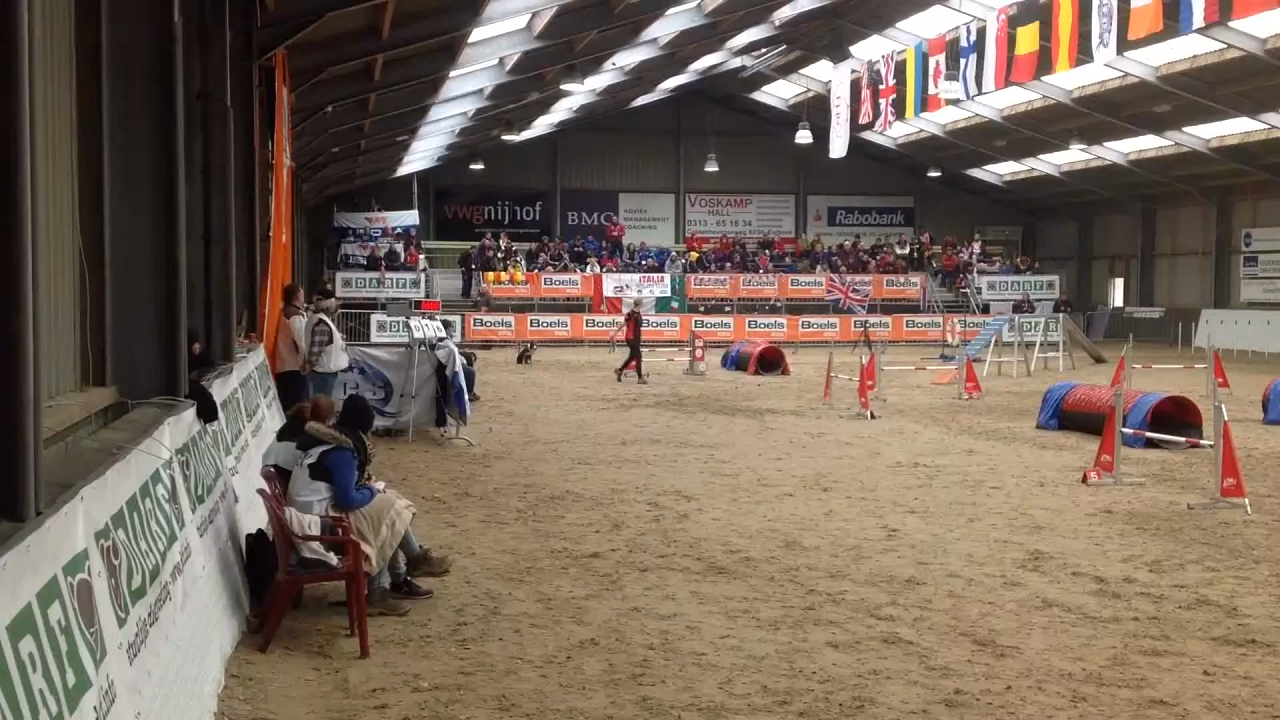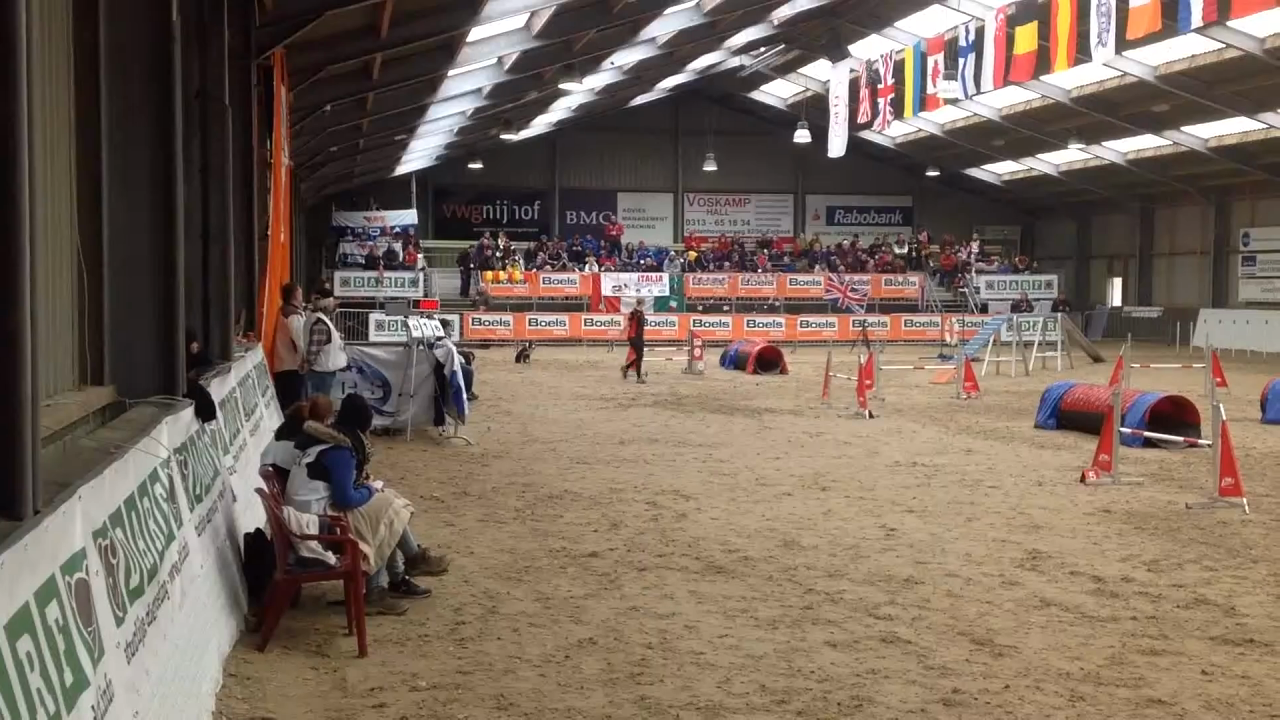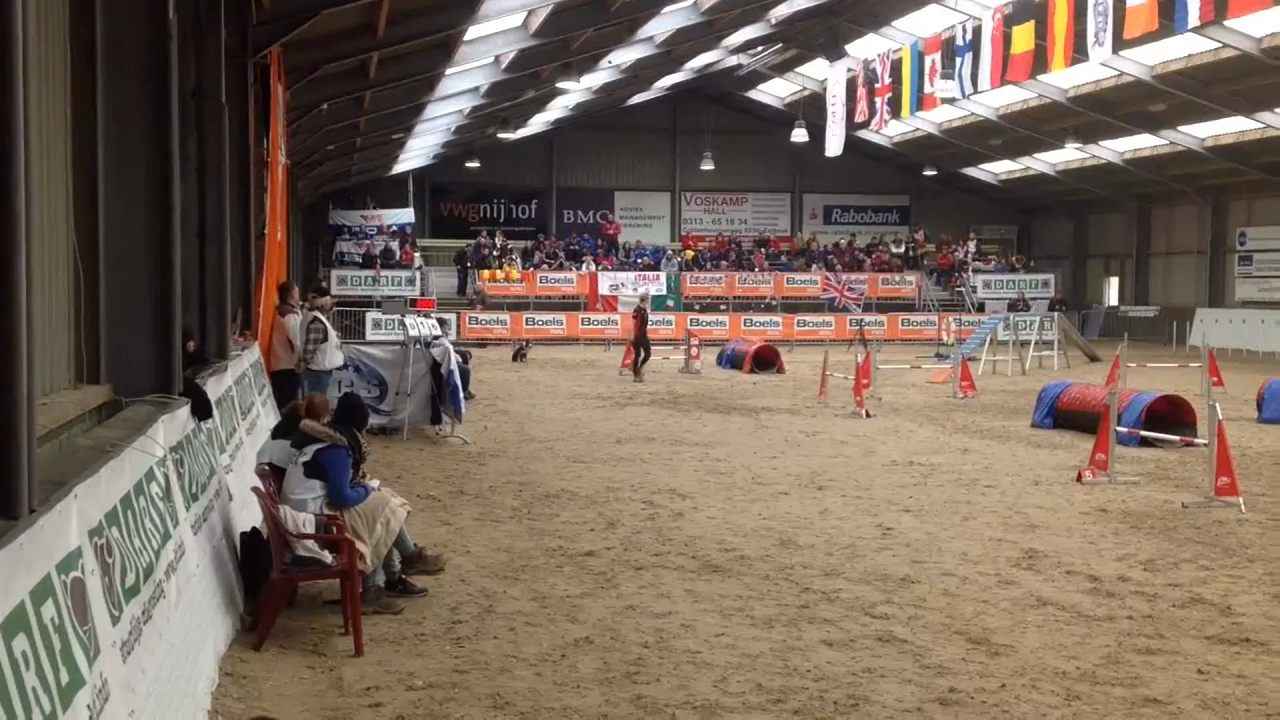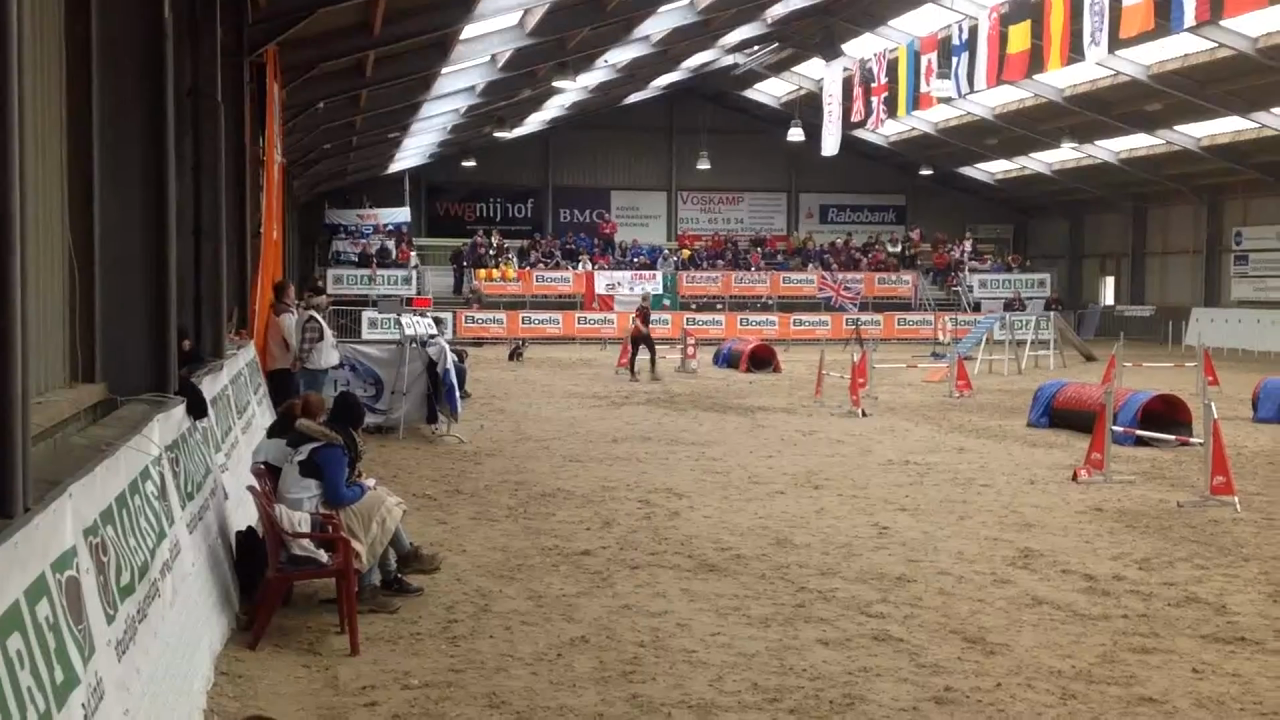
dt=0.1s
person 1, frame 1
left shoulder: (330, 438)
right shoulder: (342, 452)
right elbow: (347, 500)
left wrist: (367, 488)
right wrist: (372, 491)
left hip: (316, 508)
right hip: (321, 517)
left knee: (386, 512)
right knee: (391, 513)
left ankle: (398, 582)
right ankle: (415, 560)
person 1, frame 2
left shoulder: (329, 438)
right shoulder: (340, 451)
right elbow: (345, 500)
left wrist: (365, 487)
right wrist: (370, 490)
left hip: (316, 506)
right hip: (318, 517)
left knee: (384, 506)
right knee: (389, 512)
left ankle: (396, 581)
right ankle: (414, 559)
person 1, frame 3
left shoulder: (326, 437)
right shoulder: (336, 449)
right elbow: (342, 498)
left wrist: (361, 485)
right wrist: (367, 488)
left hip: (309, 507)
right hip: (315, 515)
left knee: (380, 509)
right knee: (386, 512)
left ankle: (392, 580)
right ankle: (410, 558)
person 1, frame 4
left shoulder: (322, 436)
right shoulder: (332, 448)
right elbow: (338, 497)
left wrist: (356, 483)
right wrist: (363, 487)
left hip: (306, 505)
right hip: (311, 514)
left knee: (377, 512)
right knee: (382, 511)
left ankle: (389, 579)
right ankle: (407, 557)
